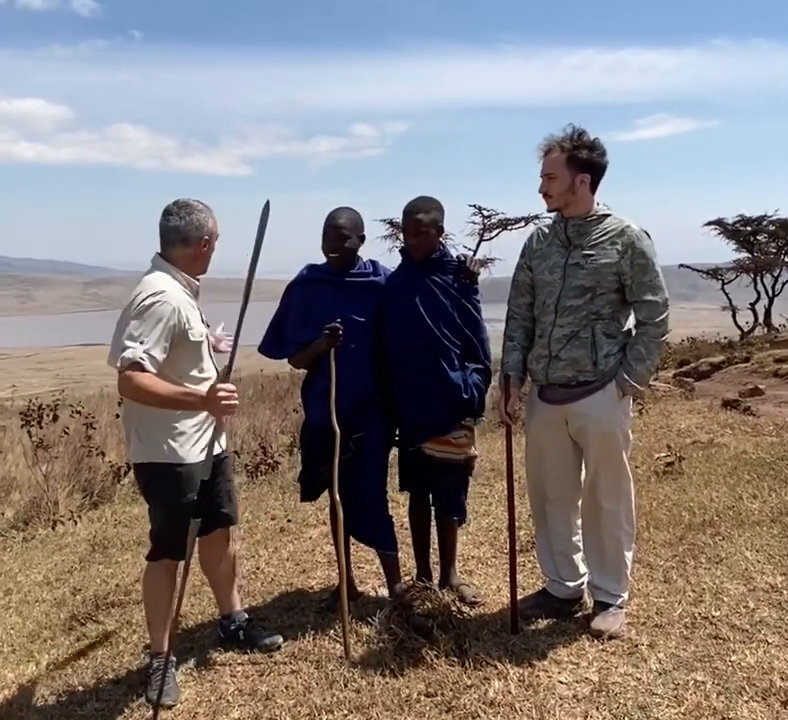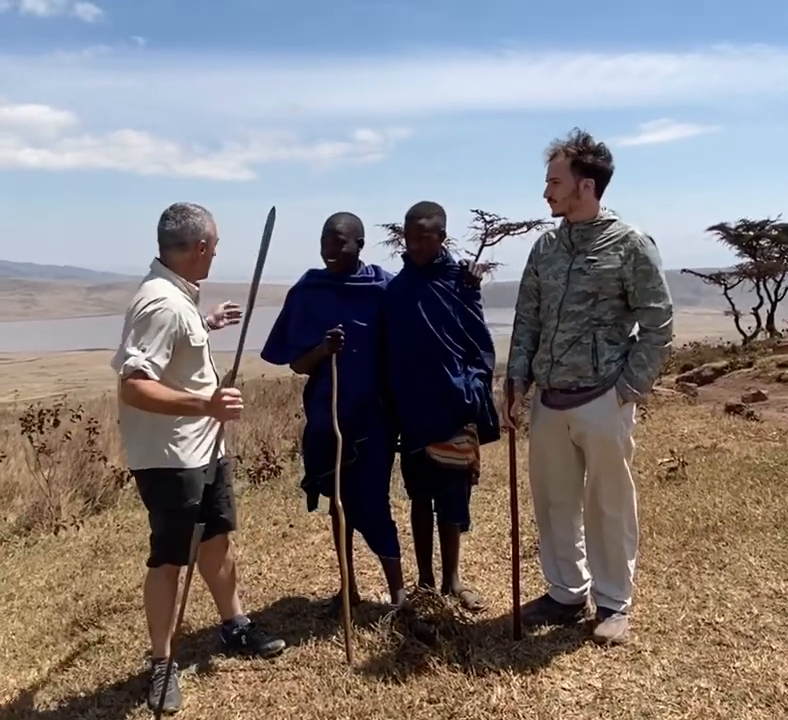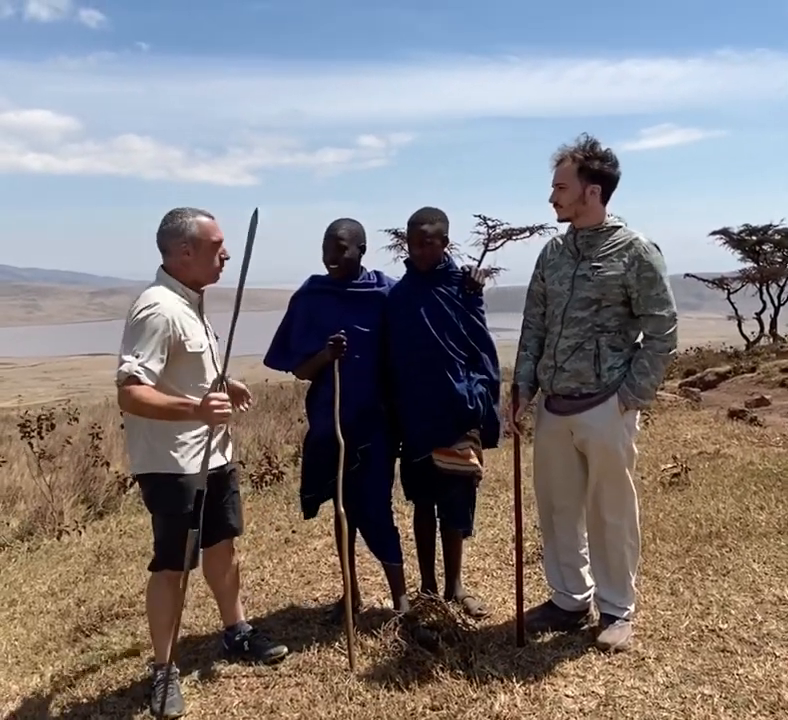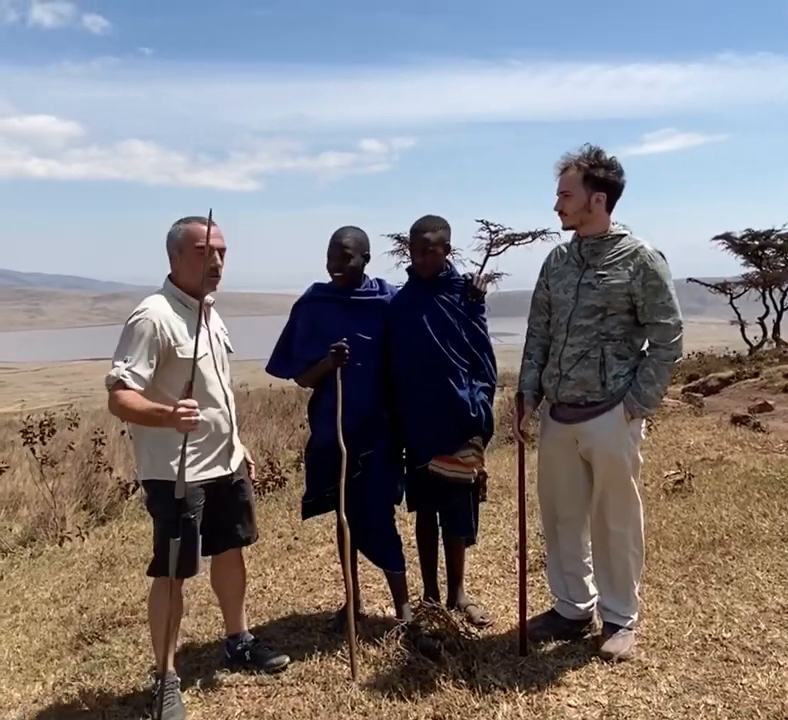
dt=0.2s
person 1, frame 1
left shoulder: (626, 239)
right shoulder: (538, 241)
left elbow: (654, 318)
right elbow: (519, 315)
left wrist: (629, 382)
right wrist: (511, 378)
left hip: (600, 395)
right hip: (544, 395)
left knee: (607, 499)
right knee: (550, 498)
left ankle: (610, 596)
right ankle: (563, 587)
person 1, frame 2
left shoulder: (631, 245)
right shoulder: (546, 247)
left elbow: (658, 326)
right elbow: (527, 320)
left wrist: (630, 390)
right wrist: (516, 383)
left hip: (603, 401)
right hip: (548, 400)
left knee: (609, 505)
right knee: (555, 504)
left ankle: (613, 603)
right ankle: (567, 593)
person 1, frame 3
left shoulder: (635, 251)
right shoulder: (552, 253)
left elbow: (661, 333)
left wrist: (631, 397)
right wrist: (523, 388)
left hip: (605, 407)
right hip: (553, 407)
left knee: (611, 512)
right knee: (558, 510)
left ankle: (616, 610)
right ankle: (570, 600)
person 1, frame 4
left shoulder: (640, 260)
right shoulder: (557, 260)
left elbow: (667, 341)
left wrist: (637, 406)
right wrist: (528, 396)
left hip: (610, 415)
right hip: (557, 414)
left knee: (616, 521)
right knee: (562, 518)
left ankle: (619, 618)
right ankle: (573, 608)
person 2, frame 1
left shoulder: (177, 290)
right shoulder: (162, 298)
right elbow: (130, 379)
left wrist: (206, 351)
right wrist: (199, 399)
left hip: (203, 443)
right hip: (170, 452)
left knee: (218, 532)
right knee: (168, 554)
left ankle: (232, 620)
right ankle: (159, 658)
person 2, frame 2
left shoulder: (174, 295)
right shoulder: (163, 304)
right elbow: (134, 387)
left wrist: (206, 326)
right wrist: (204, 405)
left hip: (202, 449)
right hip: (170, 458)
left knee: (217, 537)
right knee: (168, 560)
left ankle: (234, 626)
right ankle: (160, 664)
person 2, frame 3
left shoulder: (186, 302)
right shoulder: (160, 309)
right elbow: (130, 393)
left wrist: (219, 387)
right wrist: (193, 408)
left hip: (211, 455)
right hip: (173, 464)
left knee: (222, 543)
right knee: (170, 565)
left ankle: (236, 633)
right ankle: (163, 670)
person 2, frame 4
left shoulder: (210, 313)
right shoulder: (153, 317)
right elbow: (119, 396)
left wrist: (237, 442)
right wrist: (166, 415)
left hip: (224, 464)
right hip: (177, 472)
left knee: (230, 551)
right knee: (171, 573)
left ankle: (239, 642)
right ankle: (165, 677)
person 3, frame 1
left shoulder: (457, 277)
right shoulder: (395, 283)
left elbow: (475, 337)
right elbow: (388, 346)
left wrist: (474, 388)
right wrist: (391, 401)
left hip: (453, 402)
right hip: (413, 404)
left knee: (450, 491)
right knee: (419, 490)
left ankle: (449, 572)
right ankle: (423, 573)
person 3, frame 2
left shoulder: (460, 282)
right shoulder: (397, 288)
left elbow: (478, 343)
right elbow: (391, 351)
left wrist: (476, 394)
right wrist: (394, 406)
left hip: (455, 407)
right hip: (415, 410)
left knee: (453, 496)
right knee: (421, 495)
left ankle: (451, 578)
right ankle: (425, 579)
person 3, frame 3
left shoulder: (462, 287)
right shoulder: (400, 294)
left elbow: (481, 348)
right elbow: (393, 357)
left wrist: (480, 400)
right wrist: (395, 412)
left hip: (458, 413)
right hip: (417, 416)
left knee: (456, 503)
right knee: (424, 501)
left ankle: (454, 584)
right ankle: (428, 585)
person 3, frame 4
left shoulder: (464, 295)
right shoulder: (401, 302)
left elbow: (481, 356)
right elbow: (395, 364)
left wrist: (480, 408)
right wrist: (398, 419)
left hip: (460, 420)
right hip: (419, 423)
left knee: (458, 510)
right knee: (426, 509)
left ankle: (457, 592)
right ankle: (430, 593)
person 4, frame 1
left shoulder: (381, 282)
right shoulder: (305, 286)
right elbow: (296, 359)
right wrist: (321, 344)
left hip: (370, 409)
right hip: (326, 409)
left knee: (370, 497)
right knee: (339, 496)
left ankle: (395, 583)
right ankle: (347, 580)
person 4, frame 2
left shoulder: (380, 286)
right shoulder: (307, 291)
right elbow: (290, 364)
right wrist: (320, 353)
left hip: (370, 415)
right hip: (328, 416)
left knee: (369, 503)
right knee: (341, 501)
left ankle: (397, 590)
right ankle: (344, 590)
person 4, frame 3
left shoulder: (386, 292)
right shoulder: (309, 297)
right elbow: (300, 370)
right wrist: (326, 355)
left hip: (375, 420)
right hip: (330, 421)
left knee: (375, 508)
right knee: (344, 507)
left ankle: (400, 595)
right ankle: (352, 592)
person 4, frame 4
left shoulder: (388, 300)
right shoulder: (311, 305)
right elbow: (302, 377)
right wrist: (328, 363)
left hip: (377, 427)
right hip: (332, 428)
left knee: (377, 517)
right knee: (346, 516)
left ankle: (402, 604)
right ankle: (354, 600)
